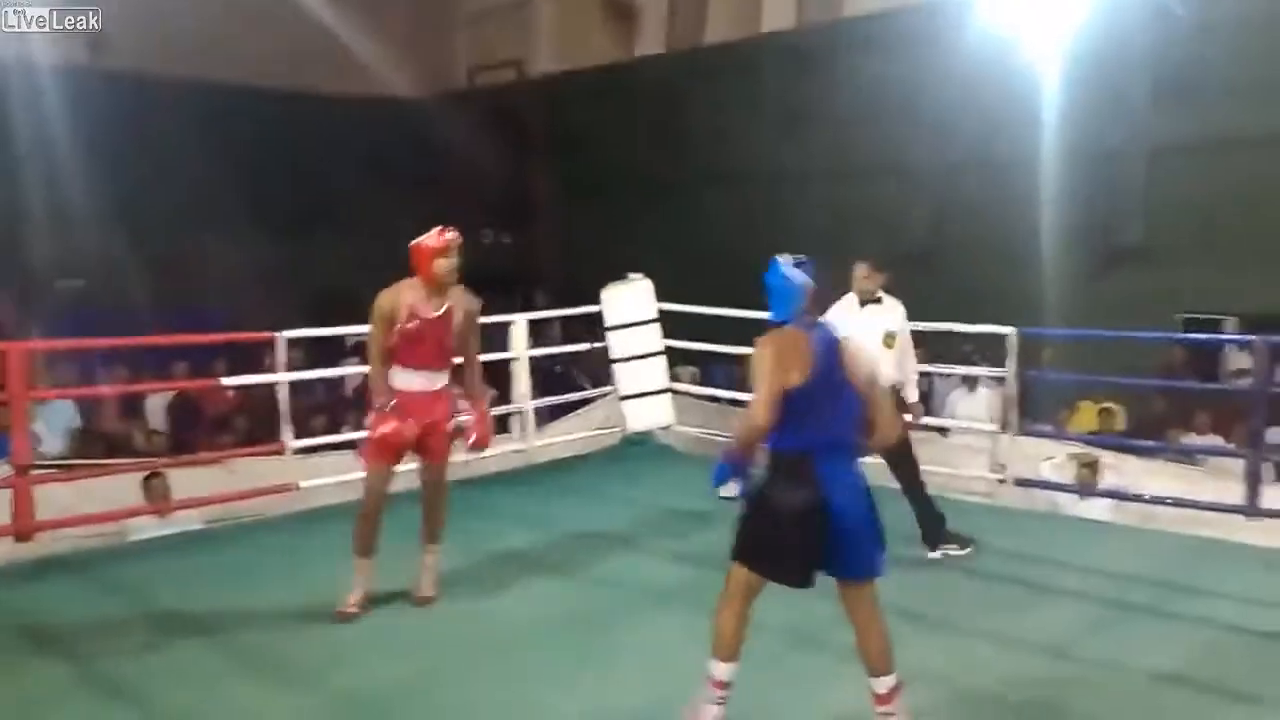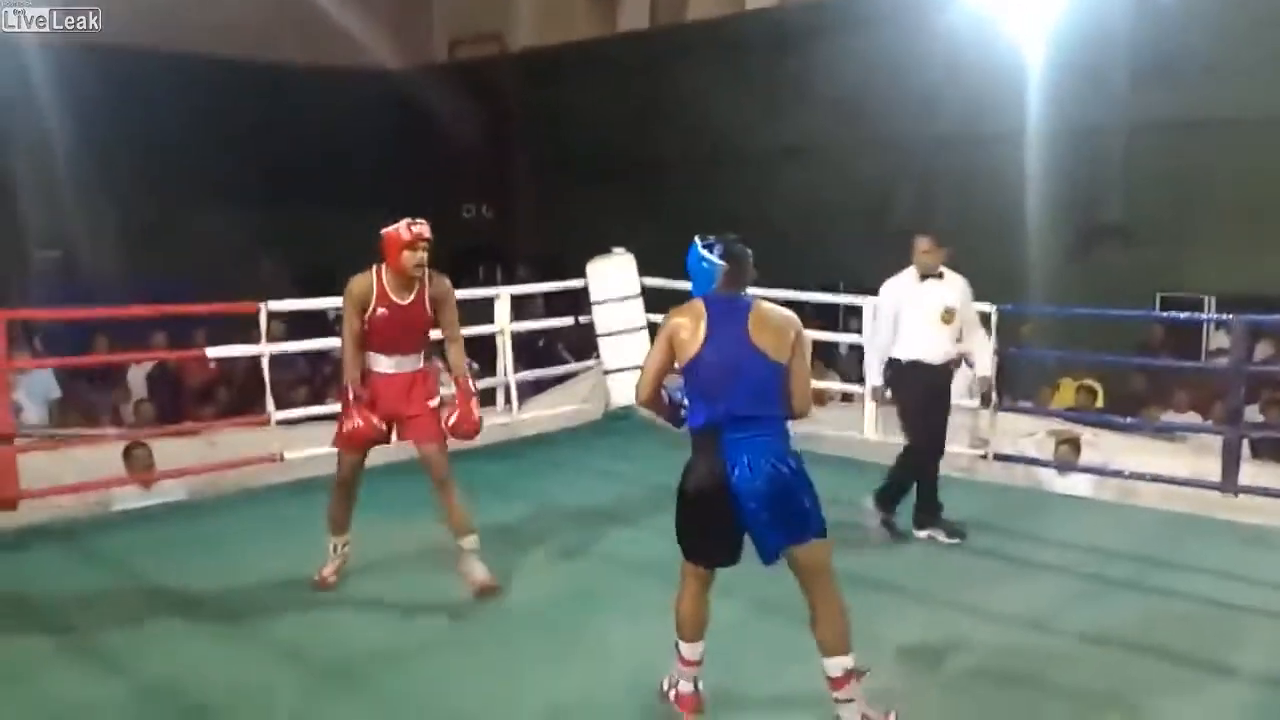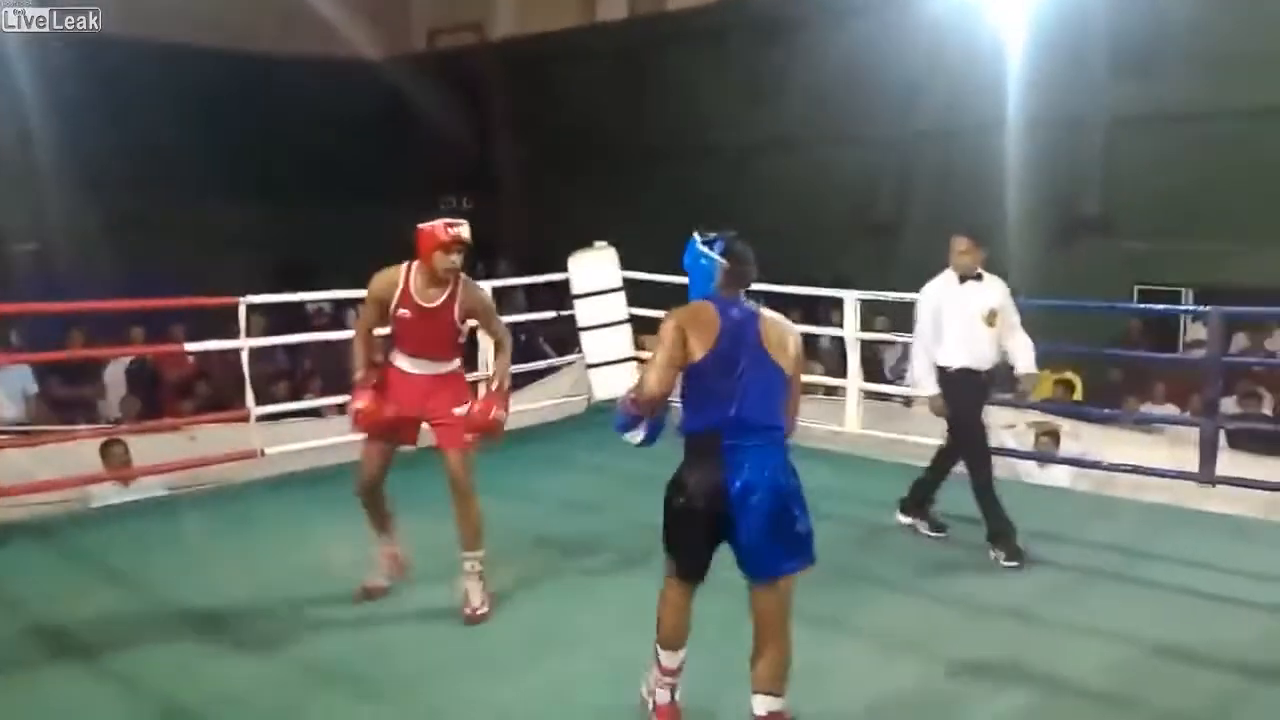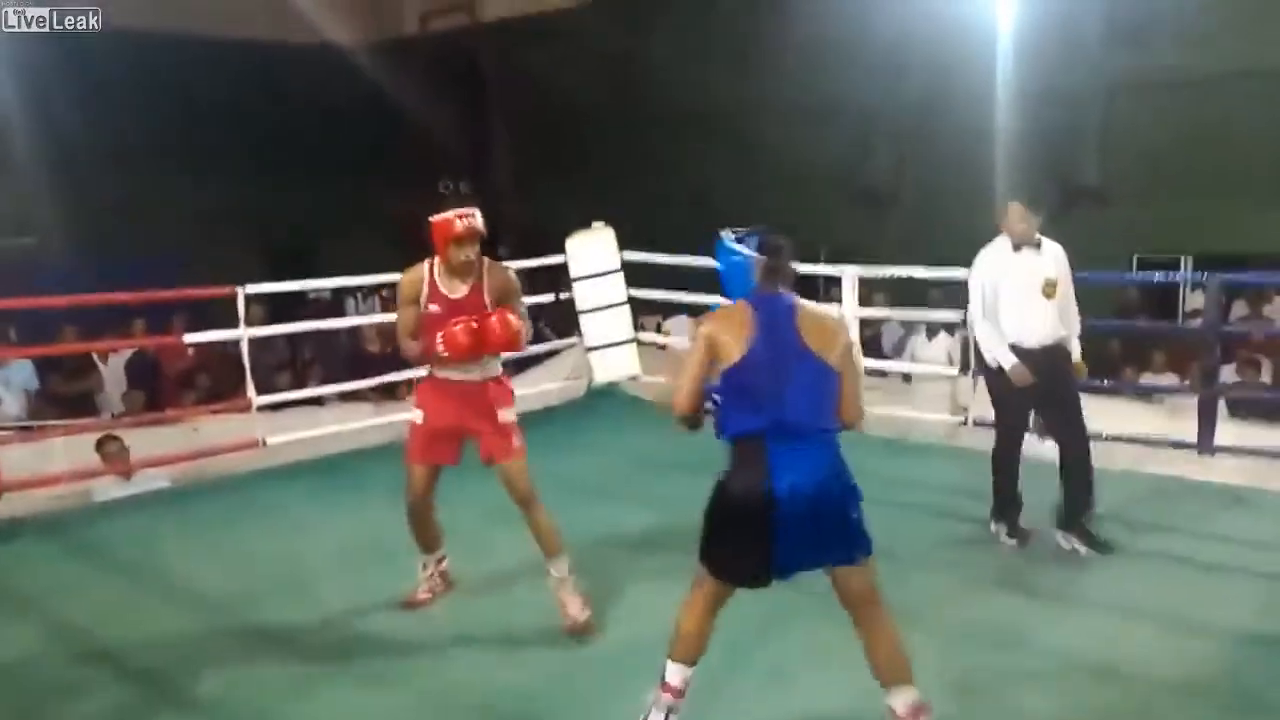
dt=0.4s
person 1, frame 1
left shoulder: (776, 345)
right shoulder: (853, 353)
left elbow: (760, 420)
right elbow: (887, 431)
left wrist: (737, 459)
left hip: (790, 487)
right hip: (846, 486)
left knee: (736, 596)
right knee: (863, 606)
person 1, frame 2
left shoulder: (680, 321)
right shoulder: (781, 321)
left elbow: (647, 394)
right elbow: (800, 405)
left wrist: (679, 412)
left hip: (711, 466)
right hip: (771, 461)
left knee: (695, 577)
right knee: (819, 583)
person 1, frame 3
left shoulder: (685, 321)
right shoulder: (784, 332)
left elbow: (650, 393)
right elbow: (787, 417)
left wrist: (635, 414)
left hip: (704, 475)
right hip: (768, 476)
left knee: (679, 585)
right knee: (773, 621)
person 1, frame 4
left shoulder: (720, 324)
right shoulder: (830, 325)
left elbow: (683, 407)
right elbow: (850, 416)
left wrist: (708, 411)
left hip: (752, 478)
right hip: (822, 475)
left knee: (705, 596)
right knee: (868, 608)
person 2, frame 1
left shoulder: (465, 305)
right shoulder: (392, 300)
left elbow: (470, 361)
right elbow: (377, 357)
left wrist: (480, 406)
right wrist: (383, 407)
left hip: (438, 403)
right hip: (395, 401)
left knee: (434, 491)
right knee: (374, 496)
left ankle: (428, 569)
right ankle: (361, 582)
person 2, frame 2
left shoulder: (438, 287)
right shoulder: (362, 287)
left elbow: (454, 341)
right elbow: (350, 345)
left wrist: (466, 389)
right wrist: (352, 397)
left hip: (416, 382)
right hip: (371, 382)
left knee: (440, 472)
right knee: (346, 474)
left ankle: (471, 560)
right ankle: (336, 553)
person 2, frame 3
left shoulder: (470, 295)
right shoulder: (387, 283)
left elbow: (500, 339)
right elbow: (362, 333)
left wrist: (500, 385)
right wrist: (361, 381)
left hip: (446, 386)
right hip: (398, 382)
left knee: (461, 482)
right knee: (368, 481)
left ankle: (474, 579)
right ankle: (388, 553)
person 2, frame 4
left shoulder: (499, 278)
right shoulder: (414, 281)
left elbow: (519, 333)
right elbow: (405, 343)
left wrist: (512, 336)
right wrist: (432, 349)
left hip: (489, 391)
right hip: (439, 393)
left knee: (524, 494)
right knee: (417, 498)
left ankle: (566, 587)
right ankle: (434, 571)
person 3, frame 1
left shoulder: (895, 310)
right shoulder: (838, 315)
left elbow: (906, 356)
left wrist: (911, 395)
left knee: (906, 467)
left ankle: (935, 536)
person 3, frame 2
left shoulder: (959, 287)
right shoulder: (896, 288)
left elbow: (973, 331)
right elbow: (880, 335)
left wrist: (983, 369)
right wrist: (875, 379)
left hip: (941, 373)
right hip: (908, 371)
left knee: (933, 445)
right knee: (921, 442)
left ankle: (926, 517)
right ankle: (884, 502)
person 3, frame 3
left shoulder: (997, 287)
right shoulder: (935, 291)
left elbow: (1013, 333)
right elbow: (923, 344)
left wrist: (1026, 367)
right wrist: (930, 390)
left hip: (981, 378)
right hip: (953, 380)
left knee: (957, 450)
right knee: (978, 454)
left ankle: (914, 507)
right ankle: (1000, 536)
person 3, frame 4
left shoulder: (1055, 255)
right shoulder: (988, 260)
left elbow: (1067, 306)
right elbow: (982, 320)
left wrist: (1074, 352)
right wrist: (1008, 363)
left hip: (1053, 356)
right hip: (1010, 360)
left knee: (1074, 438)
right knee: (1009, 440)
left ankle: (1073, 522)
right ankle: (1005, 517)
